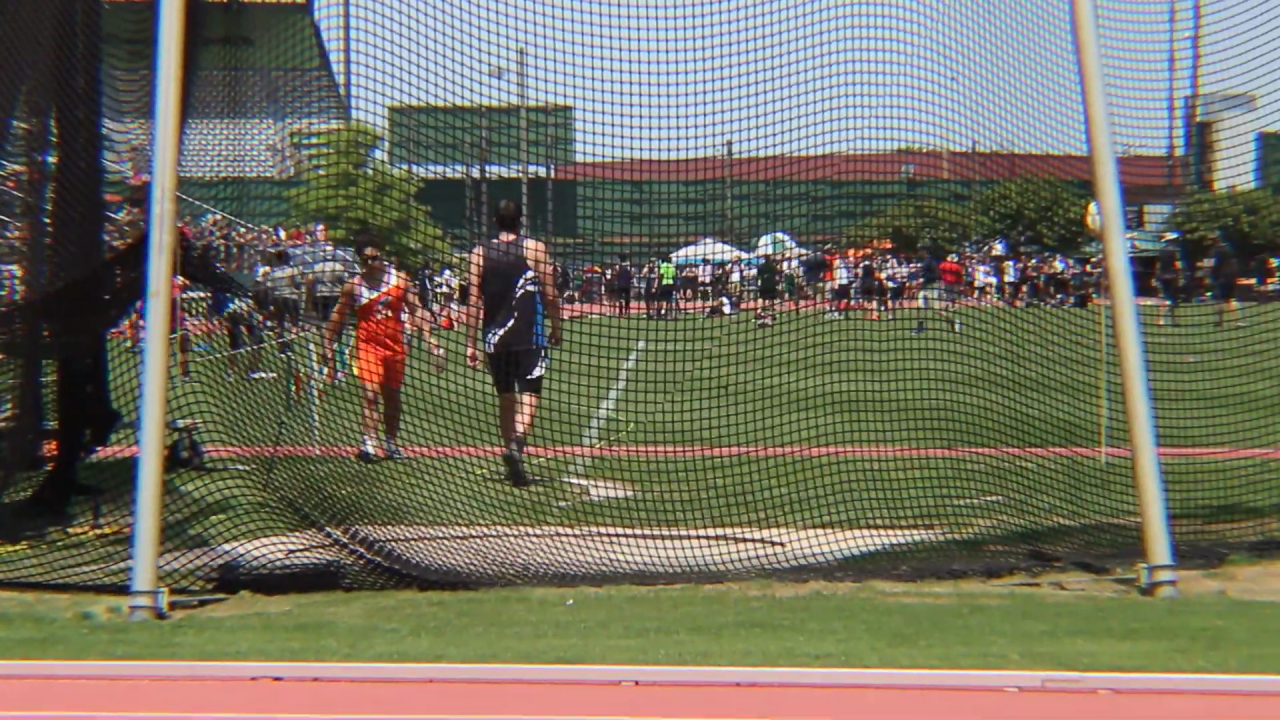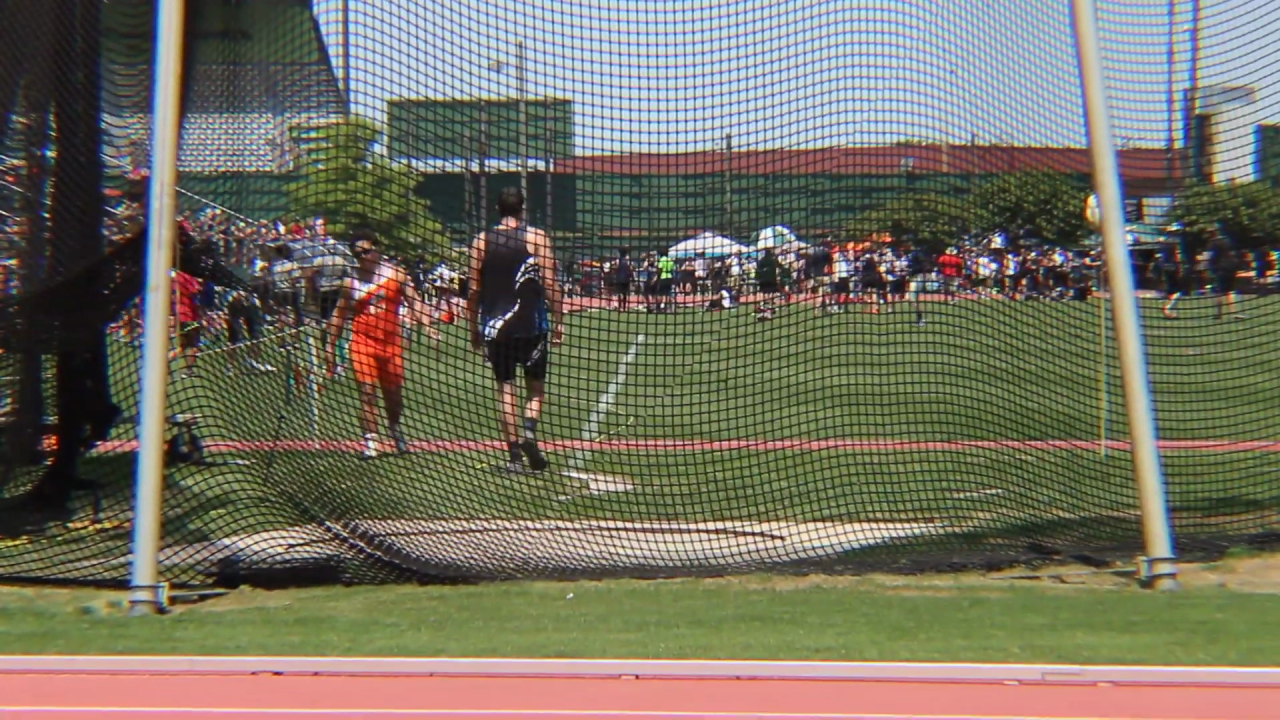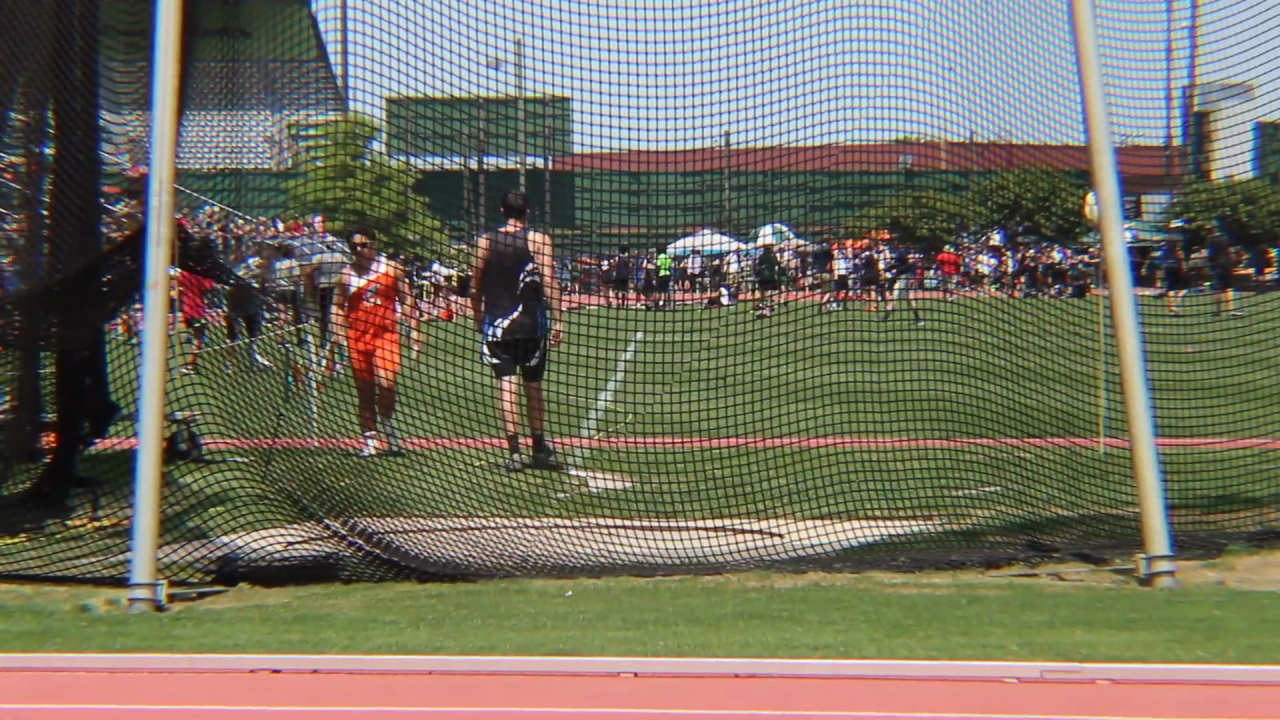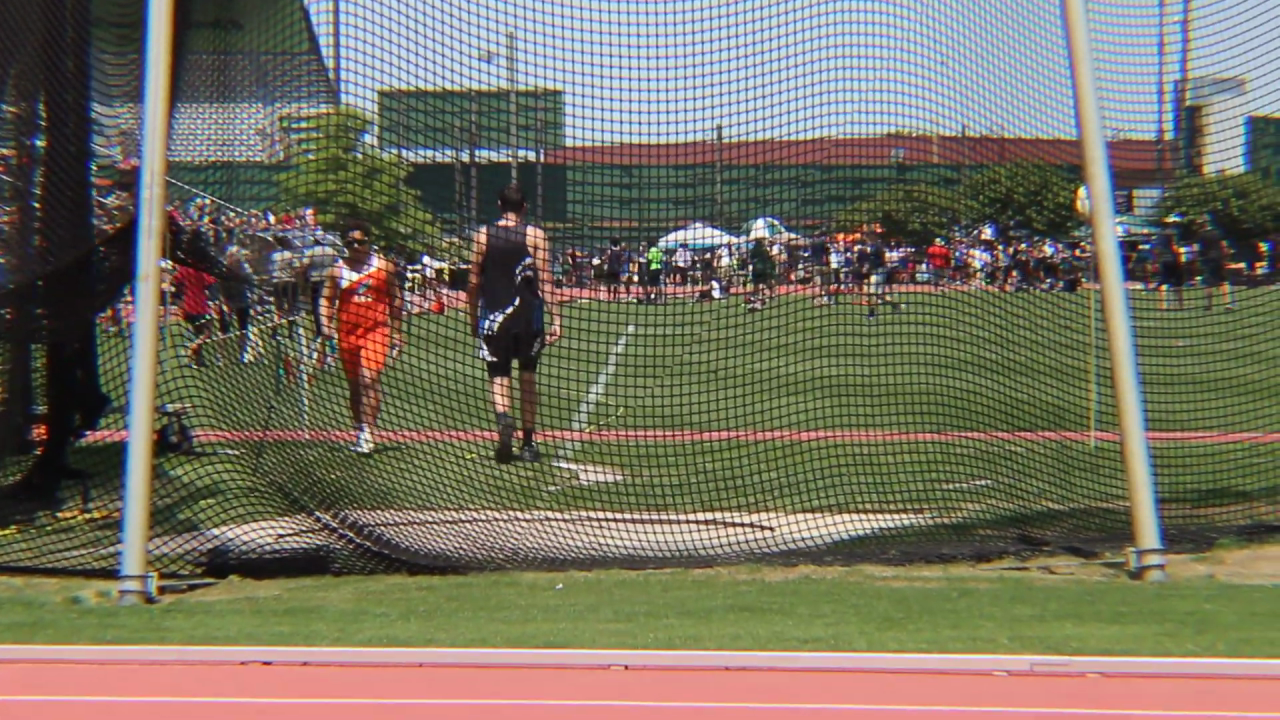
dt=0.2s
person 1, frame 1
left shoulder: (480, 252)
right shoulder: (535, 248)
left elbow: (474, 302)
right elbow: (550, 295)
left wrist: (471, 343)
right wrist: (556, 327)
left hip: (495, 338)
right hip: (529, 337)
left knee: (505, 398)
right knee: (528, 396)
right ankle: (515, 445)
person 1, frame 2
left shoulder: (482, 241)
right shoulder: (537, 237)
left elbow: (474, 289)
right elbow: (550, 284)
left wrist: (473, 328)
right wrist: (558, 320)
left hip: (495, 327)
right hip: (531, 325)
left knee: (506, 388)
right knee: (535, 383)
left ankle: (514, 457)
right ankle: (529, 430)
person 1, frame 3
left shoulder: (485, 242)
right shoulder: (539, 240)
left elbow: (475, 289)
right elbow: (549, 283)
left wrist: (479, 320)
right wrist: (557, 321)
left hip: (497, 326)
right hip: (532, 325)
left knee: (506, 386)
right knee: (533, 386)
left ankle: (514, 452)
right ankle: (538, 447)
person 1, frame 4
left shoulder: (483, 235)
right shoulder: (536, 235)
left elbow: (474, 283)
right elbow: (545, 280)
left wrist: (473, 318)
right wrist: (554, 319)
left hip: (493, 320)
right hip: (529, 320)
left knee: (499, 378)
right knee: (527, 379)
left ankle: (504, 421)
right ankle: (528, 444)
person 2, frame 1
left shoulder: (400, 280)
right shoulder: (353, 285)
left elbow: (415, 310)
right elbow: (338, 315)
left wrist: (428, 338)
right wrist: (328, 344)
left hip: (395, 346)
right hip: (368, 346)
left knee: (392, 396)
right knee: (370, 395)
left ankle: (391, 442)
right ankle: (370, 445)
person 2, frame 2
left shoulder: (396, 275)
right shoulder: (350, 282)
left elbow: (415, 303)
right elbow: (339, 315)
right wrist: (330, 345)
left hip: (392, 343)
right hip: (362, 343)
left knee: (393, 394)
right knee: (367, 393)
left ankle: (394, 428)
right ankle: (371, 443)
person 2, frame 3
left shoulder: (392, 269)
right shoulder: (345, 275)
left elbow: (407, 300)
right elbow: (338, 307)
right wrist: (337, 331)
left hip: (386, 336)
right hip: (357, 338)
left knee: (386, 384)
right knee: (365, 391)
left ankle: (386, 423)
right ankle: (370, 440)
person 2, frame 4
left shoulder: (384, 266)
right shoulder: (337, 269)
left elbow: (395, 299)
right elbow: (326, 299)
left wrist: (396, 332)
right wrist: (325, 323)
left hip: (376, 332)
right hip: (347, 334)
left knee: (369, 380)
right knee: (355, 386)
left ankle: (366, 435)
right ankle: (362, 431)
